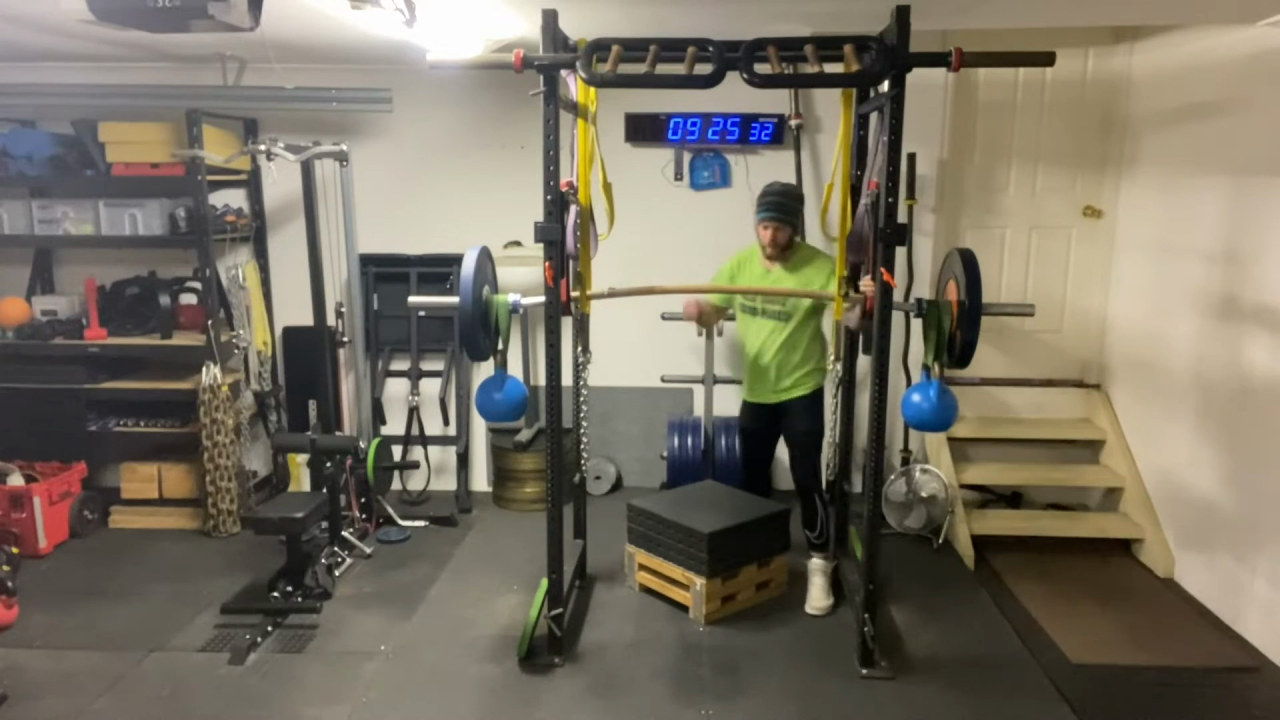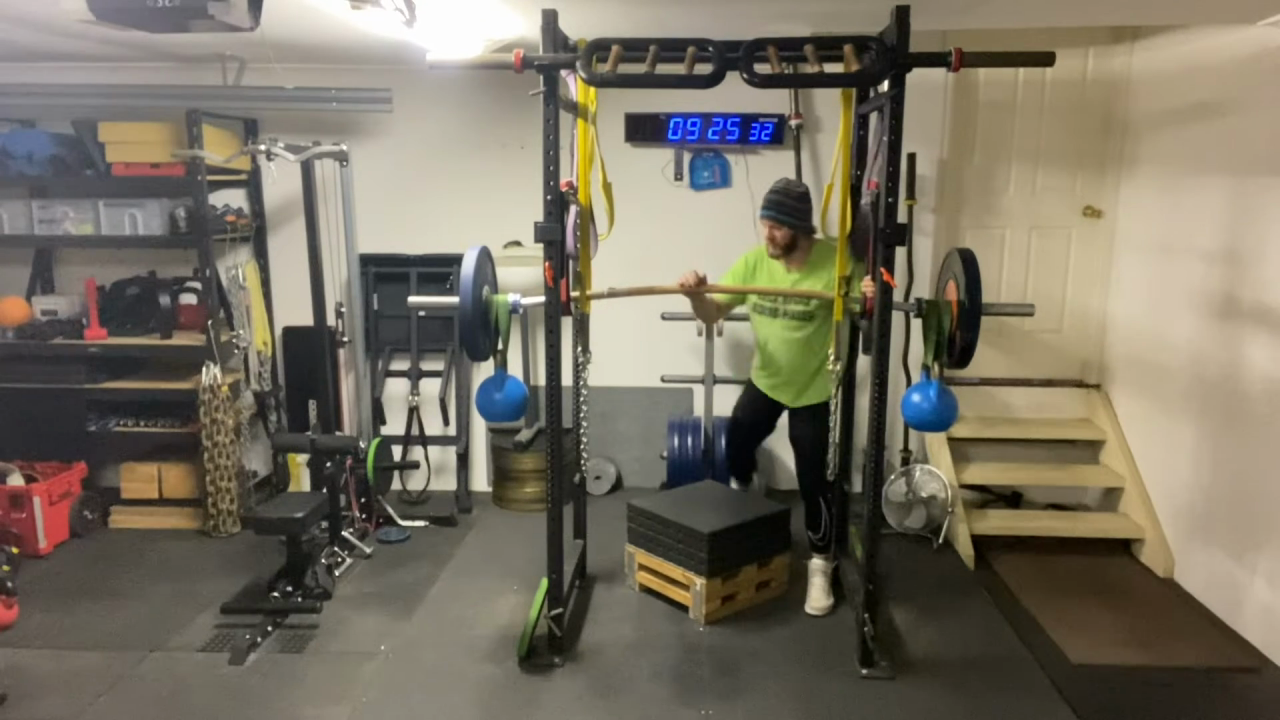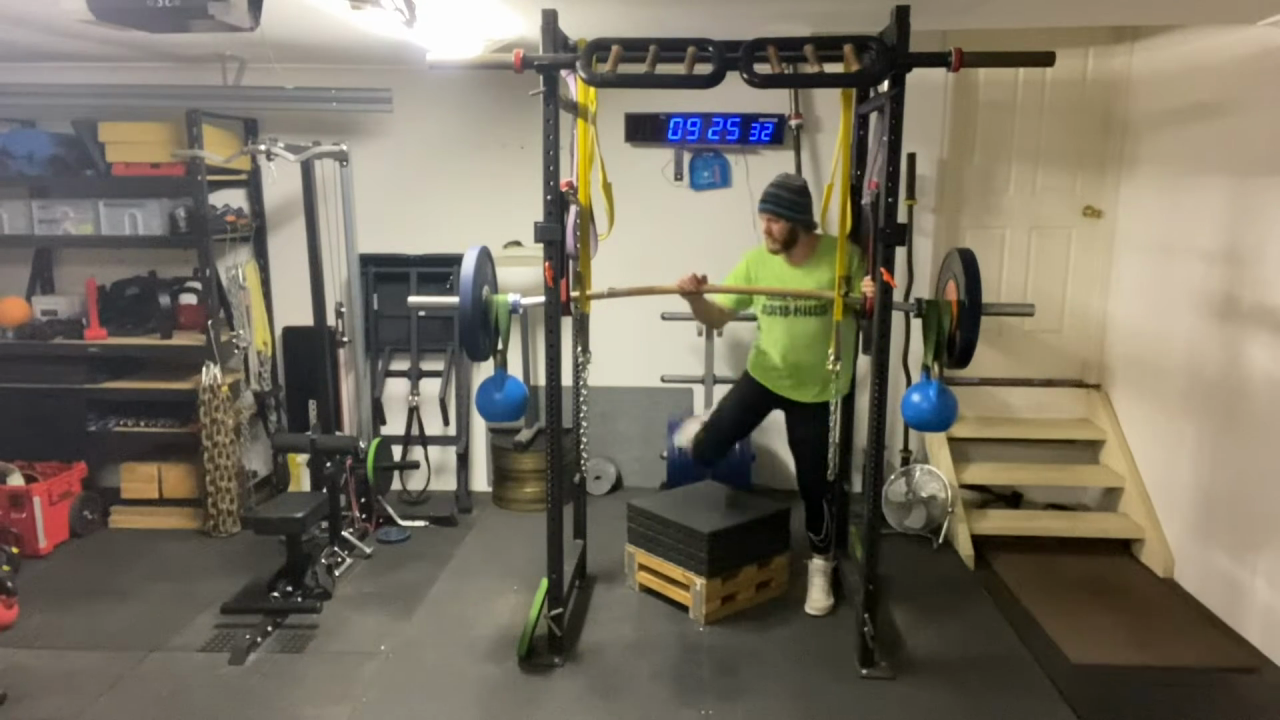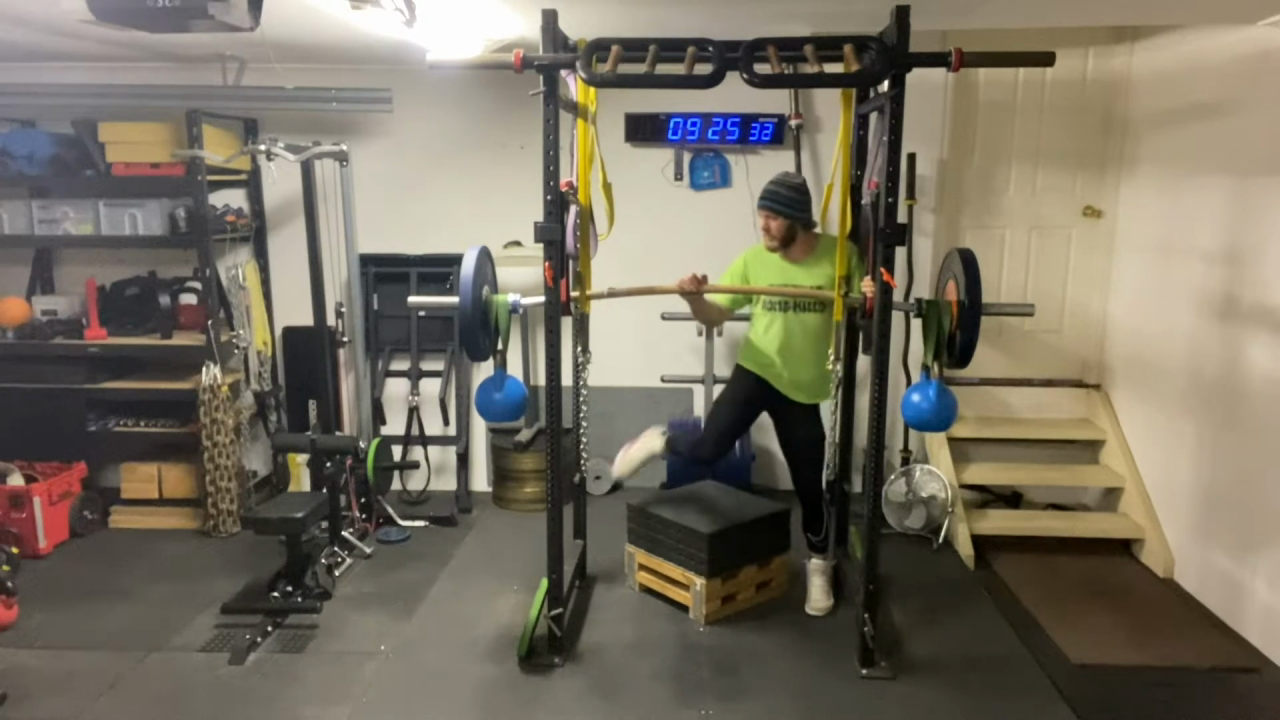
dt=0.2s
person 1, frame 1
left shoulder: (821, 267)
right shoulder: (739, 264)
right elbow: (714, 307)
left wrist: (867, 297)
right wrist: (699, 311)
left hip: (801, 390)
right hip: (756, 388)
left knee: (807, 481)
right knee: (753, 475)
left ankle: (820, 565)
person 1, frame 2
left shoulder: (836, 262)
right shoulder: (753, 261)
right elbow: (713, 312)
left wrist: (872, 297)
right wrist: (695, 294)
left hip: (812, 391)
right hip: (763, 382)
left knee: (812, 482)
right knee: (737, 455)
left ankle: (820, 566)
right ankle: (743, 489)
person 1, frame 3
left shoulder: (843, 256)
right shoulder: (756, 262)
right elbow: (716, 317)
left wrist: (872, 297)
right wrist: (693, 298)
left hip: (813, 389)
right hip: (762, 375)
left knee: (813, 483)
right knee: (706, 451)
left ankle: (821, 566)
right ankle: (704, 429)
person 1, frame 4
left shoulder: (840, 255)
right shoulder: (753, 261)
right elbow: (714, 317)
left wrist: (873, 297)
right wrist: (693, 297)
left hip: (803, 389)
right hip: (756, 373)
left knee: (809, 486)
right knee: (707, 451)
left ankle: (819, 566)
right ankle: (661, 442)
